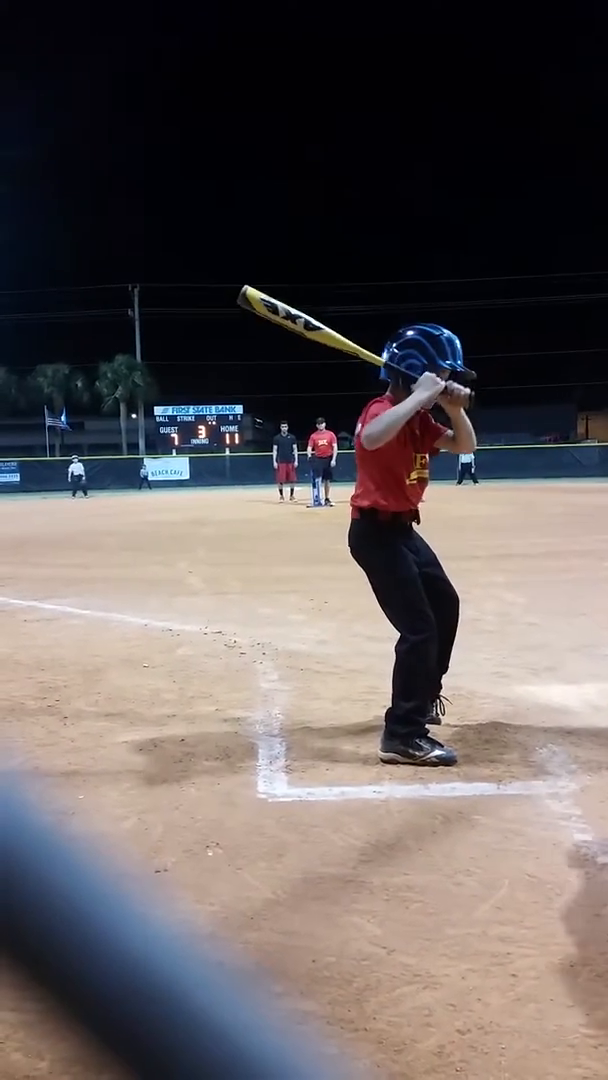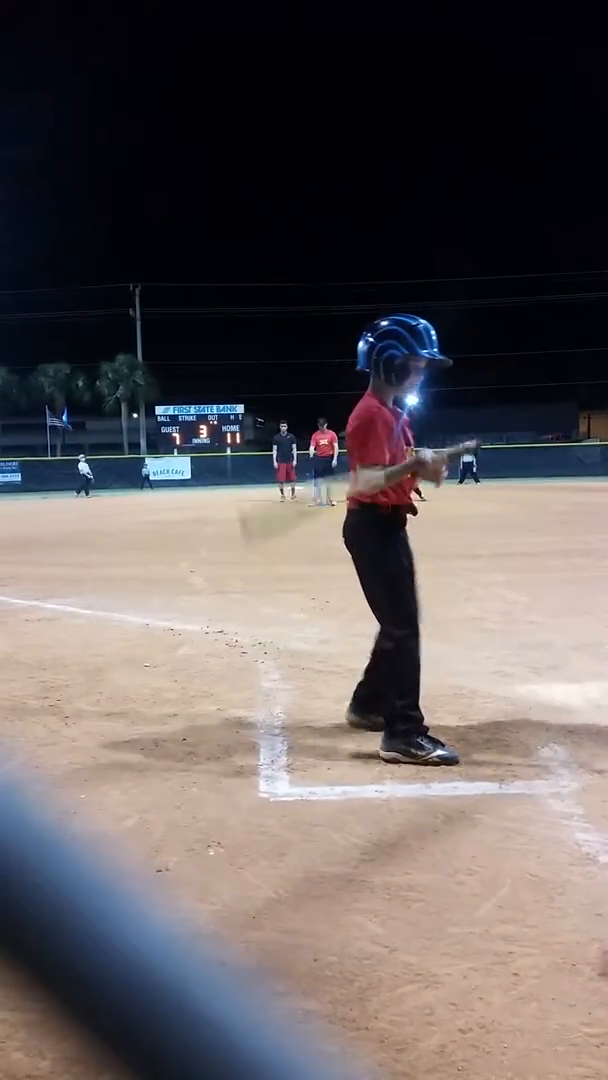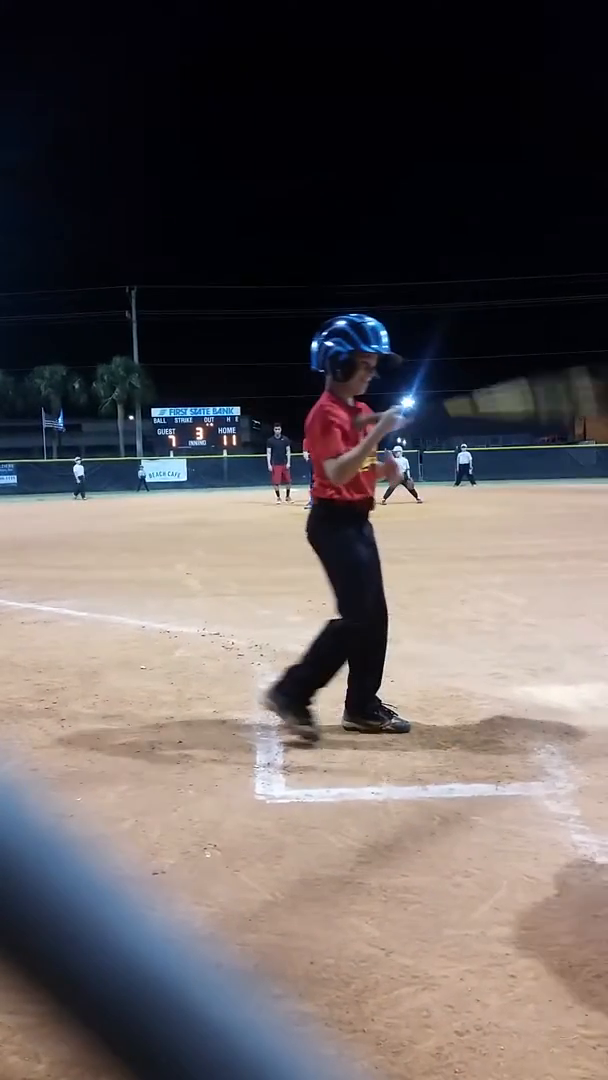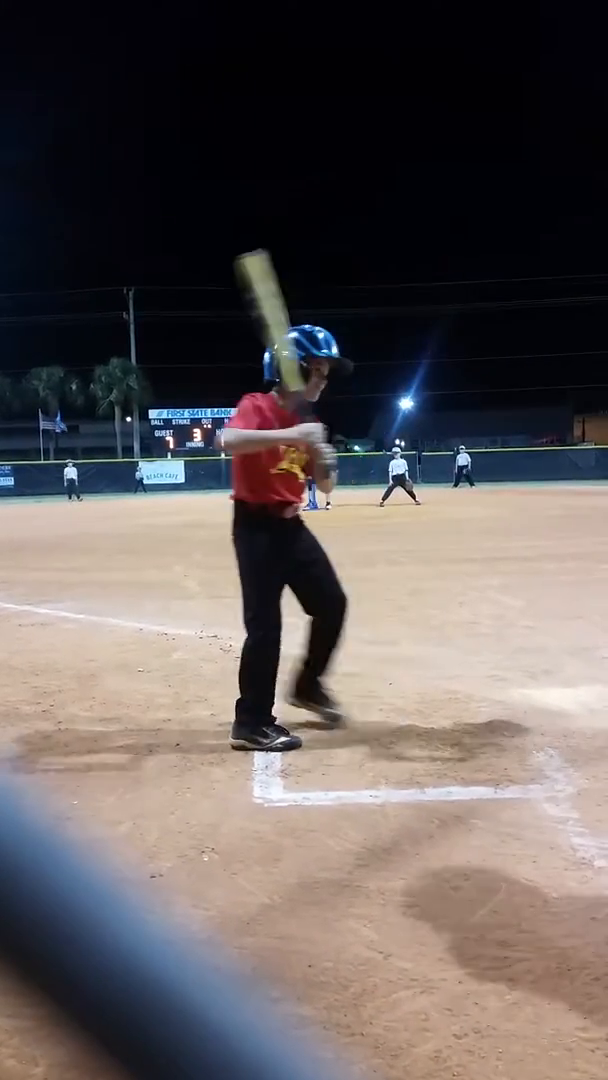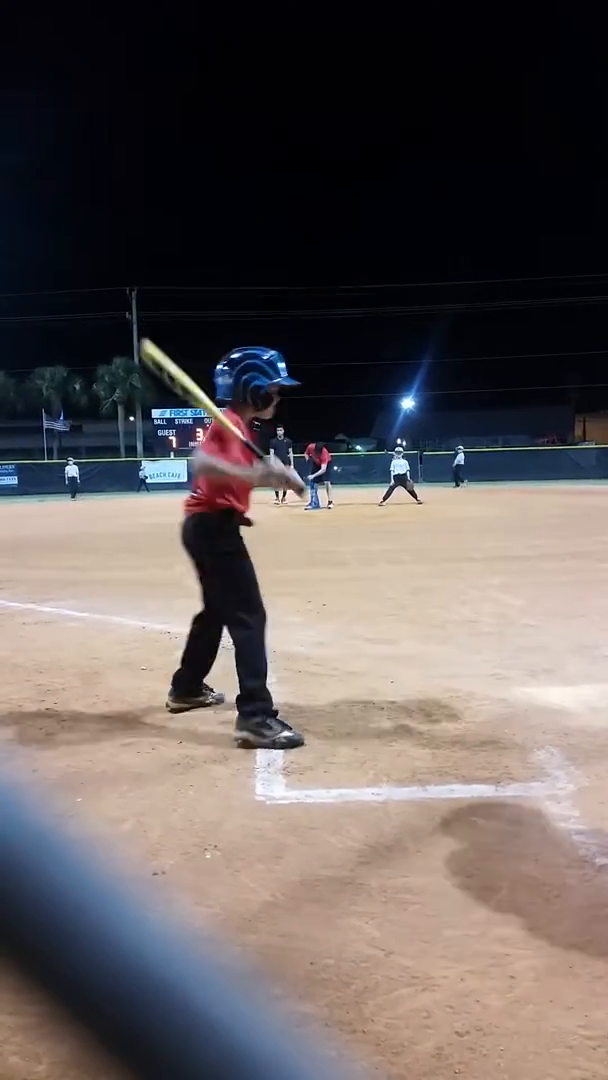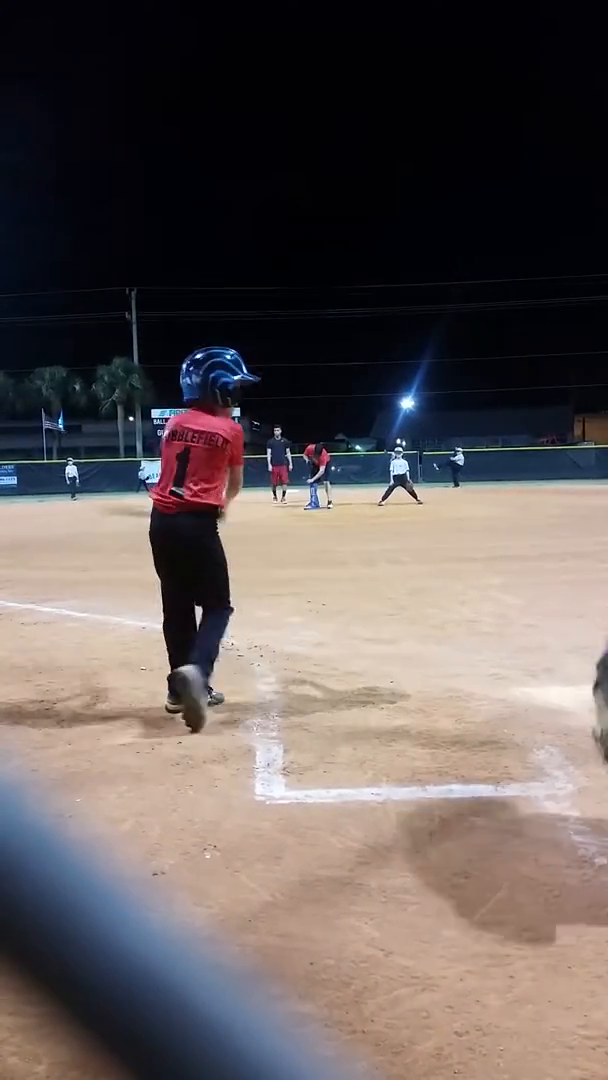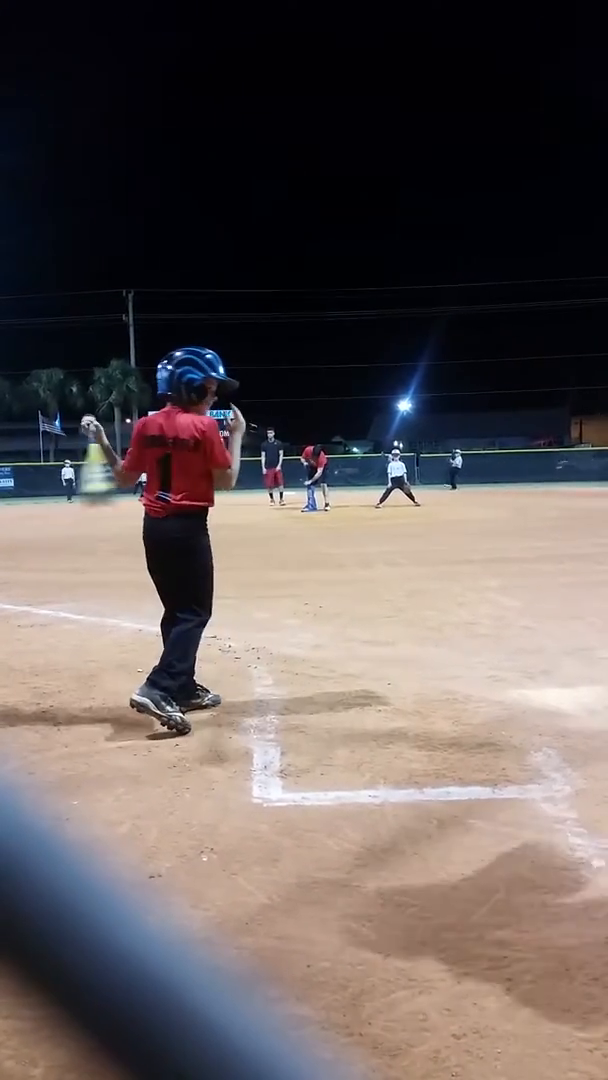
dt=0.4s
person 1, frame 1
left shoulder: (422, 418)
right shoulder: (381, 411)
left elbow: (465, 446)
right elbow: (368, 442)
left wrist: (454, 409)
right wrist: (419, 398)
left hip: (402, 528)
right hip: (375, 532)
left knee: (445, 606)
right knee: (419, 626)
left ankle: (424, 693)
right ankle: (403, 735)
person 1, frame 2
left shoulder: (392, 413)
right shoulder: (370, 413)
left wrist: (423, 467)
right wrist: (415, 464)
left hip: (389, 525)
right hip: (372, 526)
left knee: (400, 620)
right knee: (401, 626)
left ankle: (370, 701)
right ankle: (403, 734)
person 1, frame 3
left shoulder: (362, 412)
right shoulder: (325, 414)
right elbow: (338, 472)
left wrist: (385, 466)
right wrist: (376, 434)
left hip: (359, 520)
right hip: (333, 522)
left knee: (374, 615)
right knee: (354, 616)
left ankle: (363, 705)
right ankle: (291, 693)
person 1, frame 4
left shoulder: (312, 423)
right shoulder: (256, 406)
left elbow: (327, 484)
right elbow: (228, 440)
left wrist: (323, 461)
right wrist: (288, 435)
left hip: (292, 525)
right hip: (255, 525)
left knee: (332, 605)
right knee: (264, 624)
left ankle: (308, 687)
right ankle: (252, 722)
person 1, frame 5
left shoulder: (225, 423)
right shoulder: (231, 429)
left elbow: (234, 477)
right elbow: (201, 465)
left wrist: (276, 475)
right wrist: (256, 473)
left hip: (200, 525)
right hip: (217, 528)
left knee: (216, 610)
right knee: (248, 618)
left ankle: (186, 686)
right ankle: (255, 719)
person 1, frame 6
left shoulder: (173, 423)
right shoulder: (229, 430)
right elbow: (233, 487)
left hip: (162, 521)
right hip: (197, 525)
left knee: (176, 607)
right knee: (215, 606)
left ankle: (185, 686)
right ankle: (194, 670)
person 1, frame 7
left shoulder: (145, 426)
right shoulder: (204, 427)
left elbow: (126, 478)
right elbow: (226, 482)
left wrist: (101, 439)
right wrist: (237, 435)
left hip: (153, 526)
right hip: (187, 527)
left knee: (176, 609)
right knee: (194, 613)
left ankle: (183, 687)
right ankle: (157, 690)
